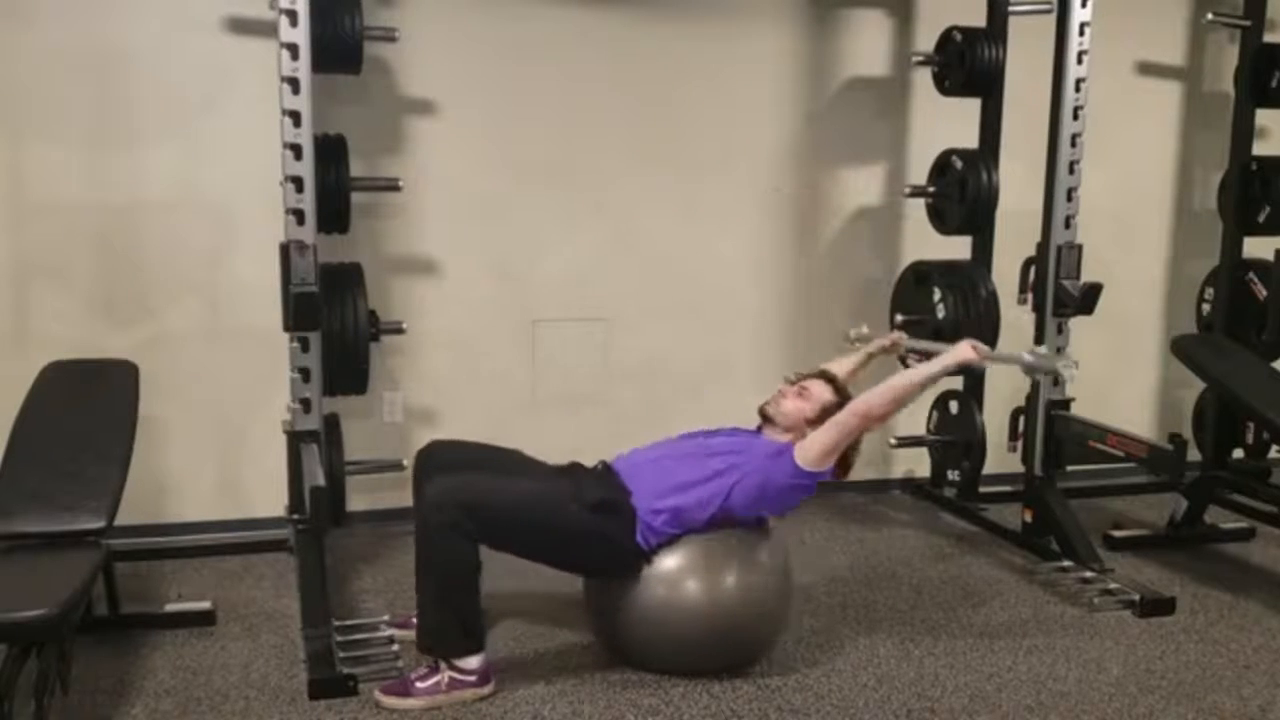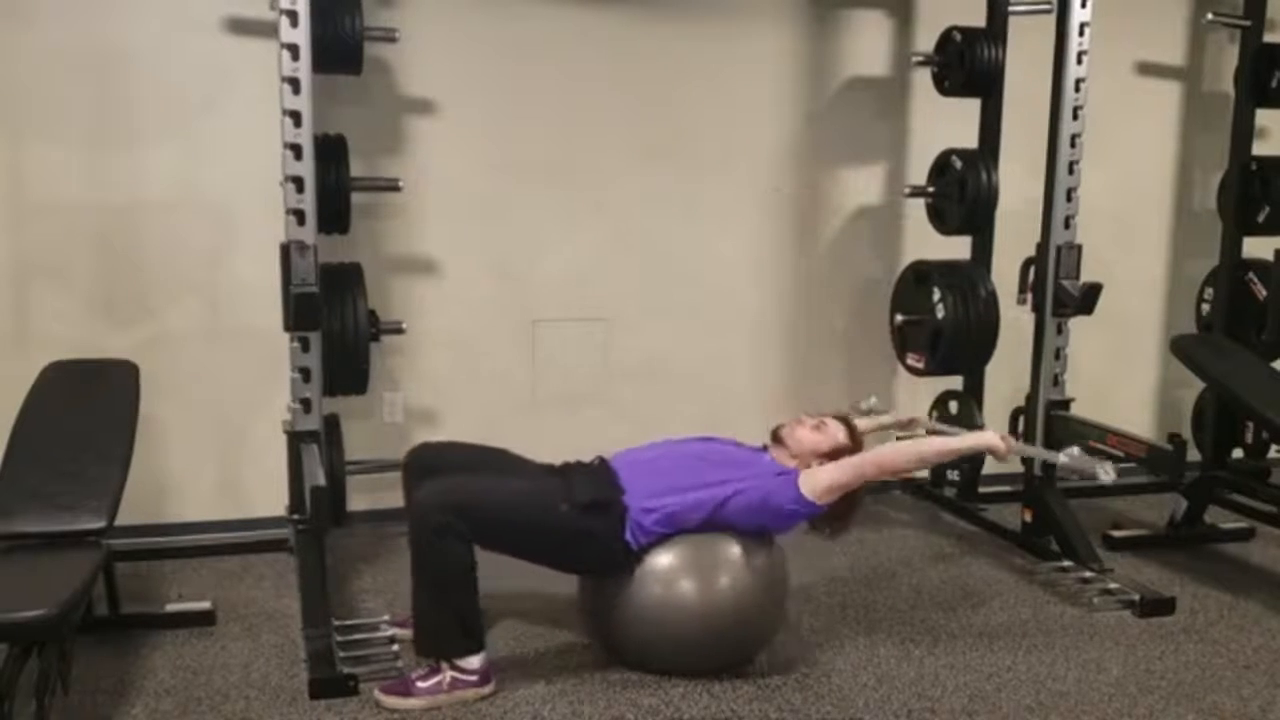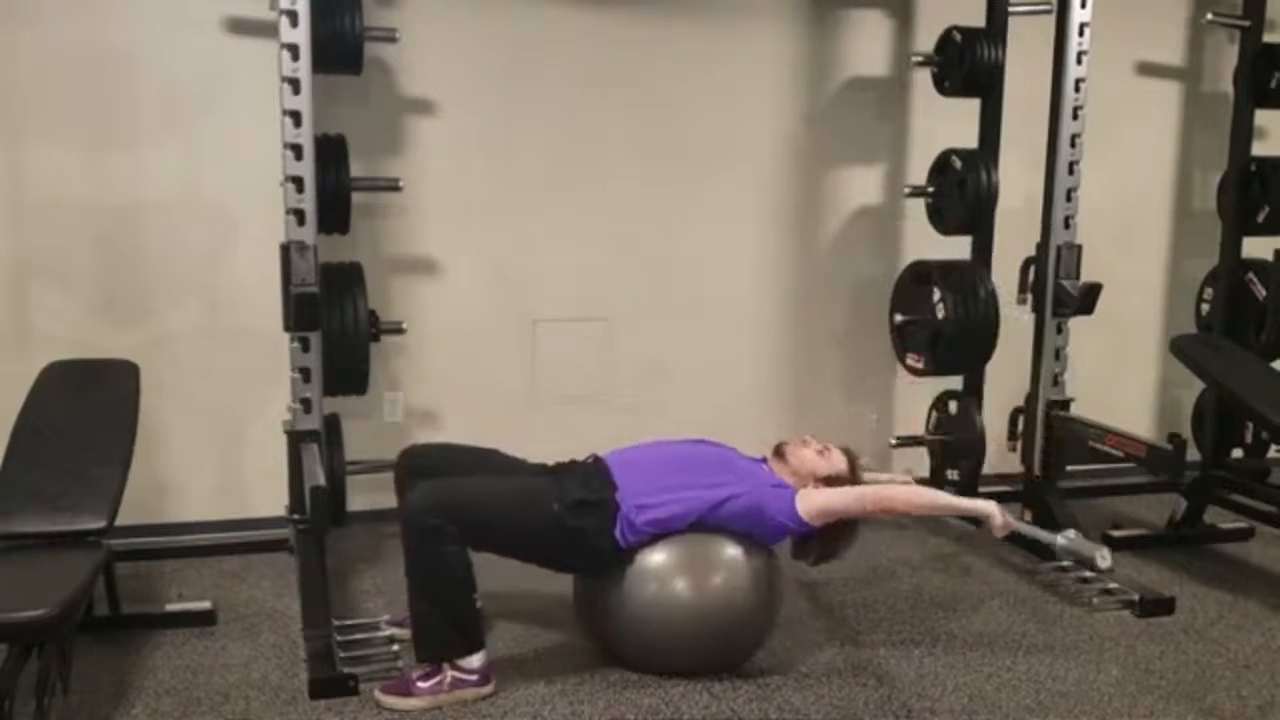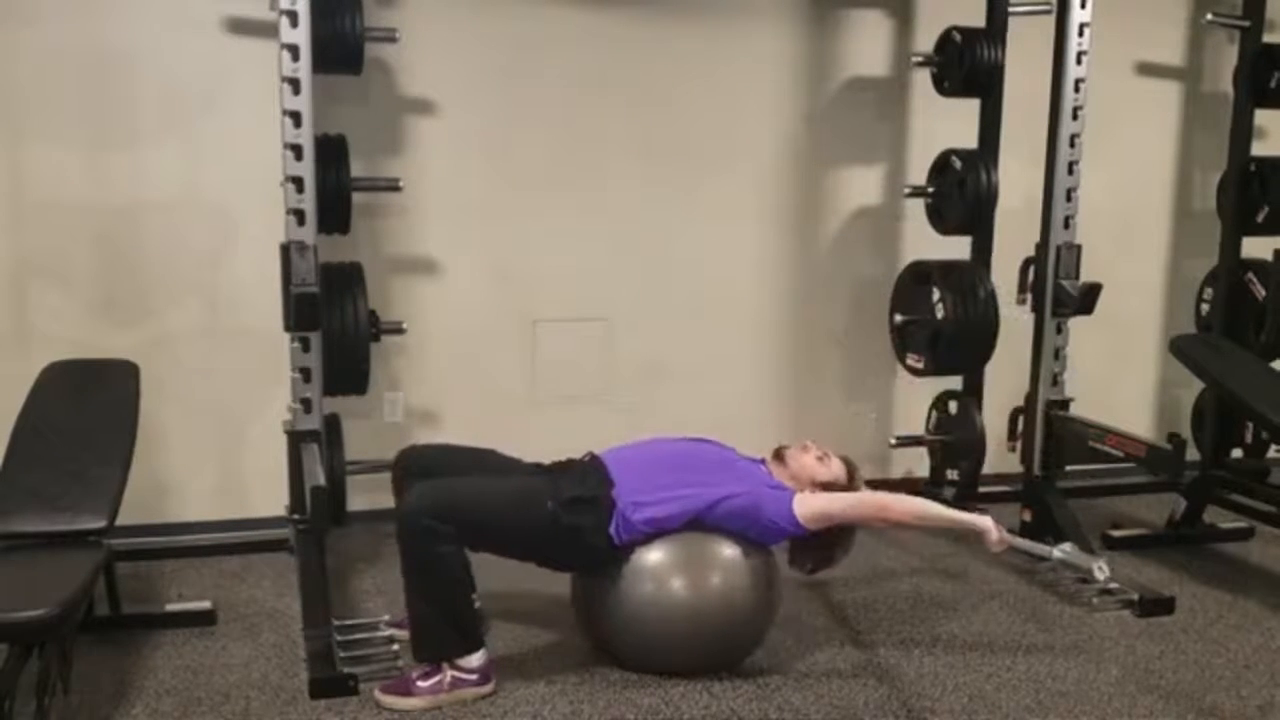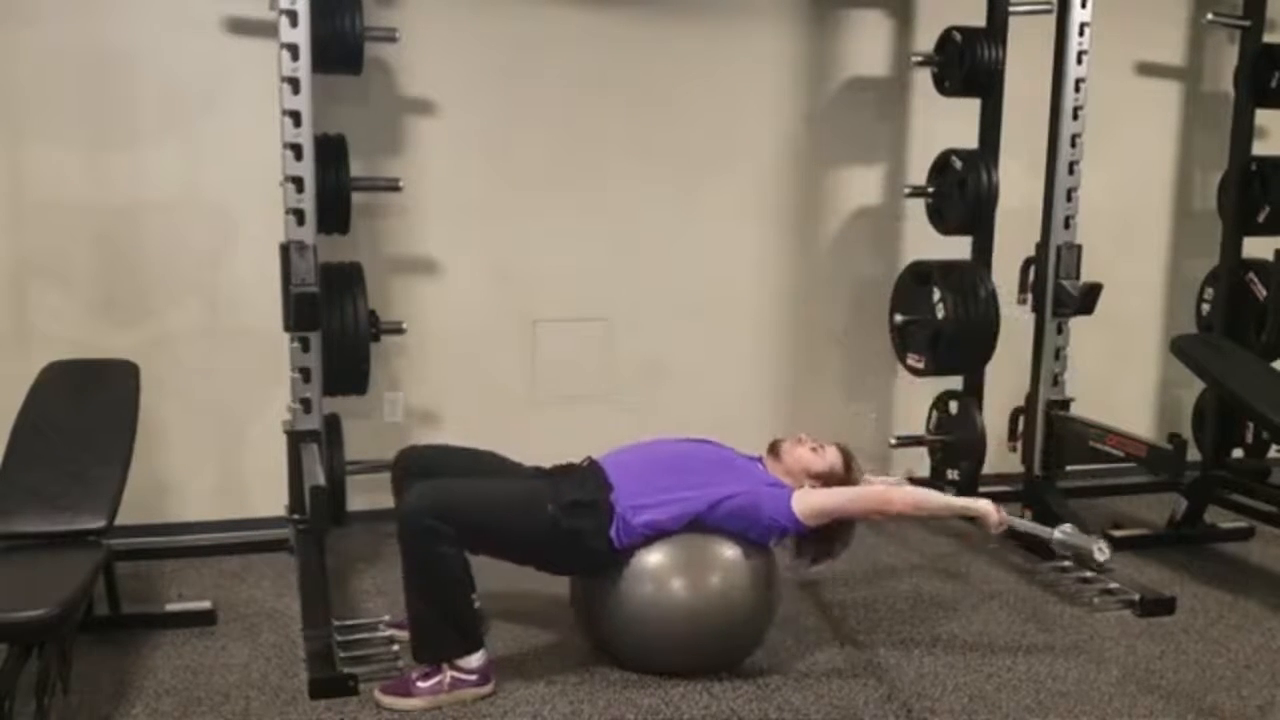
dt=0.3s
person 1, frame 1
left shoulder: (790, 470)
right shoulder: (757, 441)
left elbow: (864, 412)
right elbow: (818, 381)
left wrist: (948, 359)
right wrist: (872, 349)
left hip: (614, 526)
right hip: (594, 488)
left knee: (447, 500)
right knee: (438, 460)
left ankle: (462, 665)
right ankle: (445, 611)
person 1, frame 2
left shoulder: (788, 493)
right shoulder: (762, 462)
left elbow: (876, 464)
left wrist: (974, 442)
right wrist: (886, 420)
left hip: (597, 520)
right hip: (587, 482)
left knee: (436, 505)
right knee: (428, 462)
left ankle: (461, 664)
right ankle: (446, 612)
person 1, frame 3
left shoulder: (782, 505)
right shoulder: (761, 472)
left elbow: (877, 499)
left wrist: (979, 505)
left hip: (589, 521)
right hip: (582, 480)
left knee: (429, 508)
right knee: (419, 464)
left ankle: (460, 664)
right ankle: (446, 610)
person 1, frame 4
left shoulder: (778, 509)
right shoulder: (756, 475)
left elbow: (876, 507)
left wrist: (973, 521)
left hip: (584, 517)
right hip: (576, 480)
left knee: (423, 508)
right knee: (417, 465)
left ankle: (460, 663)
right ankle: (448, 609)
person 1, frame 5
left shoulder: (776, 503)
right shoulder: (754, 472)
left elbow: (875, 499)
left wrist: (971, 504)
left hip: (583, 522)
right hip: (575, 483)
left knee: (424, 509)
right knee: (415, 466)
left ankle: (459, 663)
right ankle: (449, 611)
